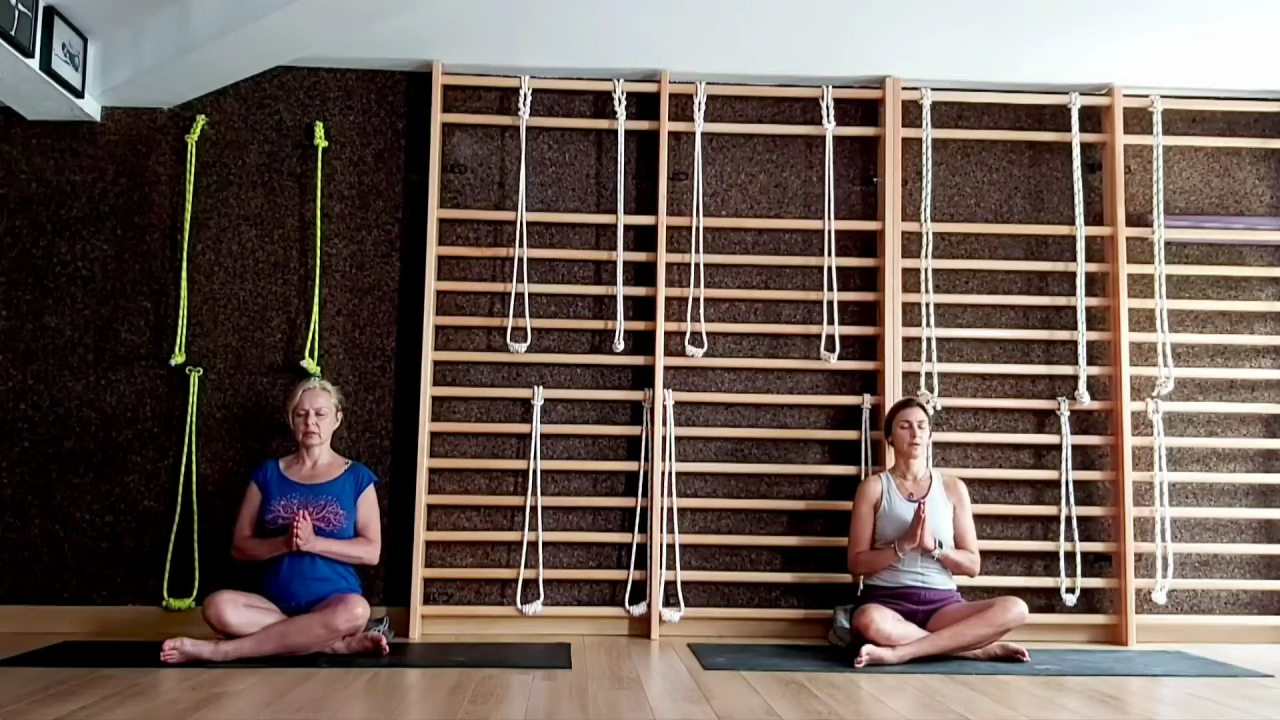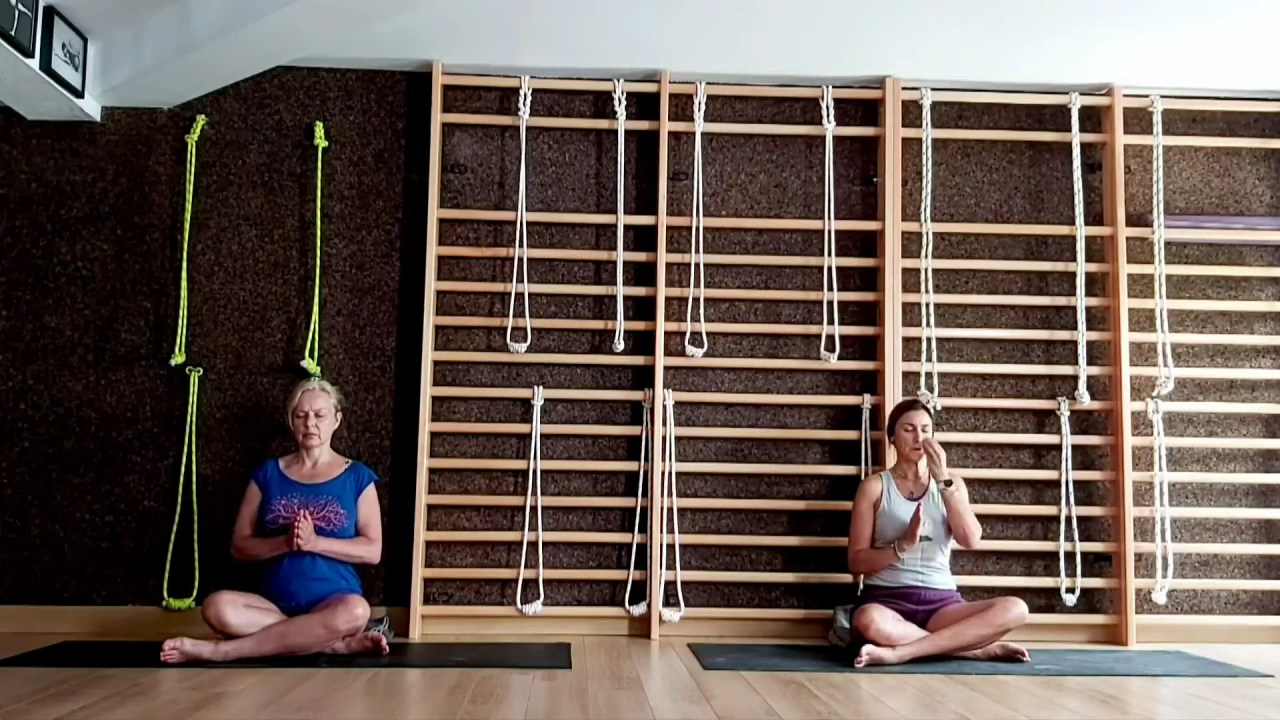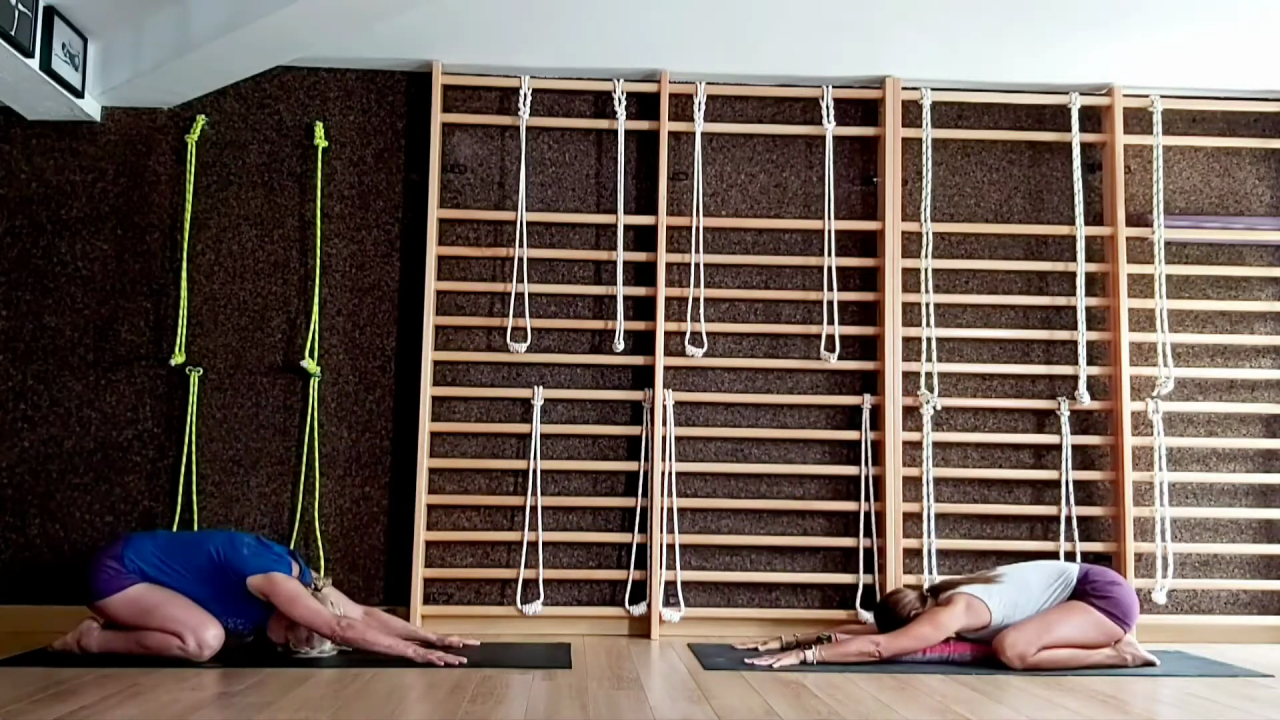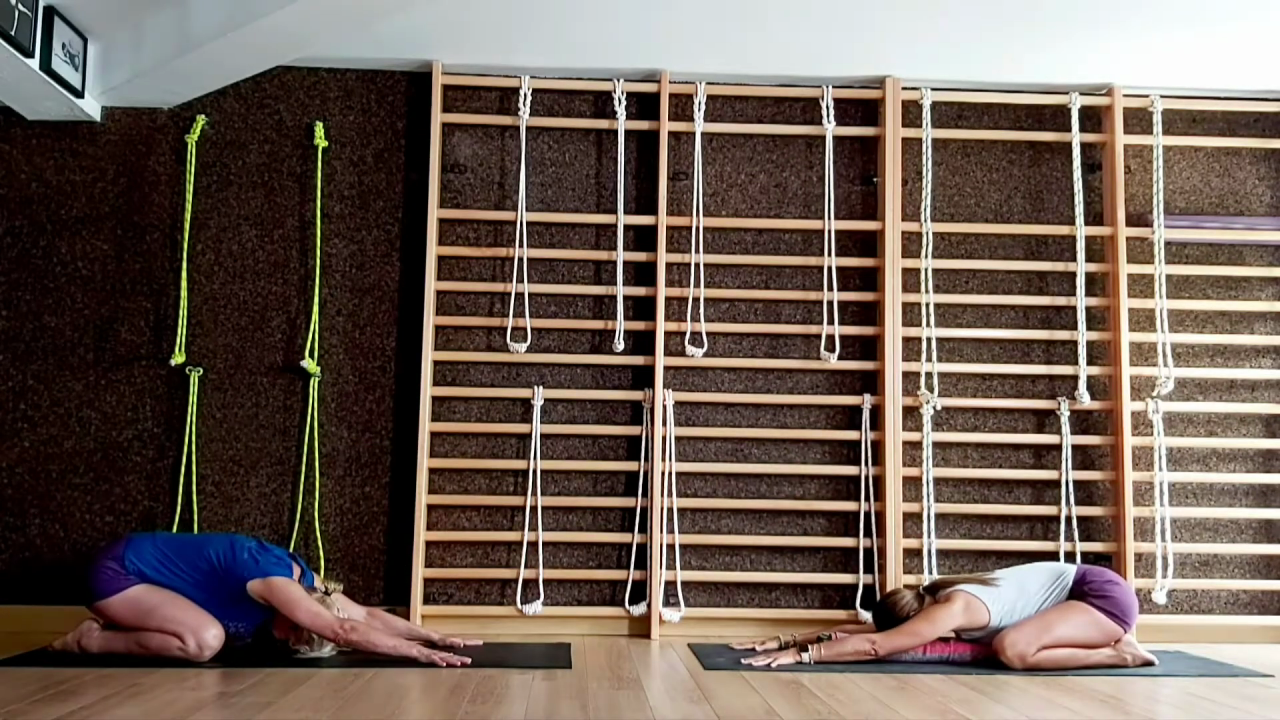
dt=0.7s
person 1, frame 1
left shoulder: (357, 477)
right shoulder: (267, 474)
left elbow: (371, 551)
right elbow: (240, 547)
left wrist: (313, 542)
right wrist: (284, 543)
left hip: (334, 602)
right hip: (274, 602)
left knee: (355, 611)
right knee: (219, 606)
left ankle: (222, 650)
right ankle: (337, 643)
person 1, frame 2
left shoulder: (358, 477)
right shoulder: (267, 474)
left elbow: (372, 550)
right elbow: (240, 546)
left wrist: (314, 542)
right wrist: (284, 543)
left hip: (332, 601)
right hip: (274, 603)
left knee: (354, 612)
right knee: (218, 607)
left ankle: (220, 650)
right ankle: (336, 642)
person 1, frame 3
left shoulder: (296, 575)
right shoulder: (271, 575)
left elbow: (364, 614)
right elbow: (342, 628)
left wrist: (432, 637)
right wrist: (415, 652)
left hip: (141, 563)
right hip: (118, 572)
left knee: (233, 631)
right knee: (204, 640)
left ankle: (125, 626)
right ankle: (93, 639)
person 1, frame 4
left shoulder: (299, 576)
right shoulder: (273, 581)
left elbow: (366, 614)
right elbow: (345, 631)
left wrist: (436, 637)
right wrist: (420, 653)
left hip: (140, 562)
right hip: (117, 572)
left knee: (236, 632)
right knee: (205, 641)
left ankle: (119, 627)
right ankle: (93, 640)
person 2, frame 1
left shoulder: (953, 488)
right shoulder: (873, 487)
left elbow: (972, 565)
right elbow: (856, 563)
left wrist: (933, 546)
right wrist: (904, 545)
left hip: (941, 602)
right hip: (886, 599)
left knee: (1014, 609)
right knee: (870, 622)
left ankle: (899, 652)
right ankle: (979, 648)
person 2, frame 2
left shoulder: (952, 483)
right shoulder: (874, 486)
left elbow: (971, 540)
right elbow: (857, 562)
left wrist: (943, 480)
right wrist: (903, 544)
left hip: (941, 602)
right hip: (886, 600)
left knee: (1014, 609)
right knee: (870, 622)
left ankle: (898, 652)
right ankle: (981, 648)
person 2, frame 3
left shoulder: (953, 611)
right shoulder: (934, 603)
left elbow: (879, 647)
right elbow: (867, 631)
left wrist: (803, 654)
right wrist: (796, 641)
left hip: (1106, 594)
right hip: (1081, 588)
left knee: (1013, 649)
left ankle: (1119, 652)
right ankle: (1108, 640)
person 2, frame 4
left shoulder: (952, 610)
right shoulder: (932, 600)
left elbow: (874, 645)
right elbow: (858, 628)
left wrist: (801, 653)
right wrist: (787, 640)
left hip: (1103, 593)
right hip: (1084, 587)
left knee: (1012, 650)
left ankle: (1119, 654)
right ankle: (1110, 642)
